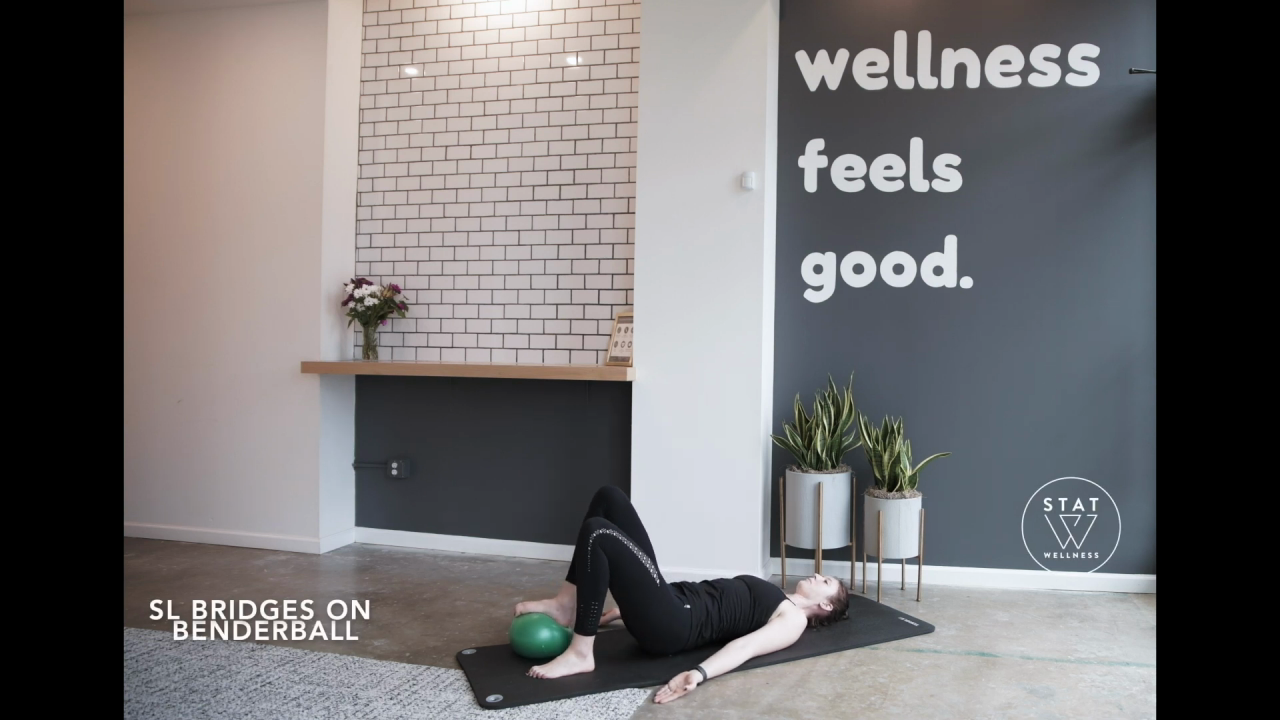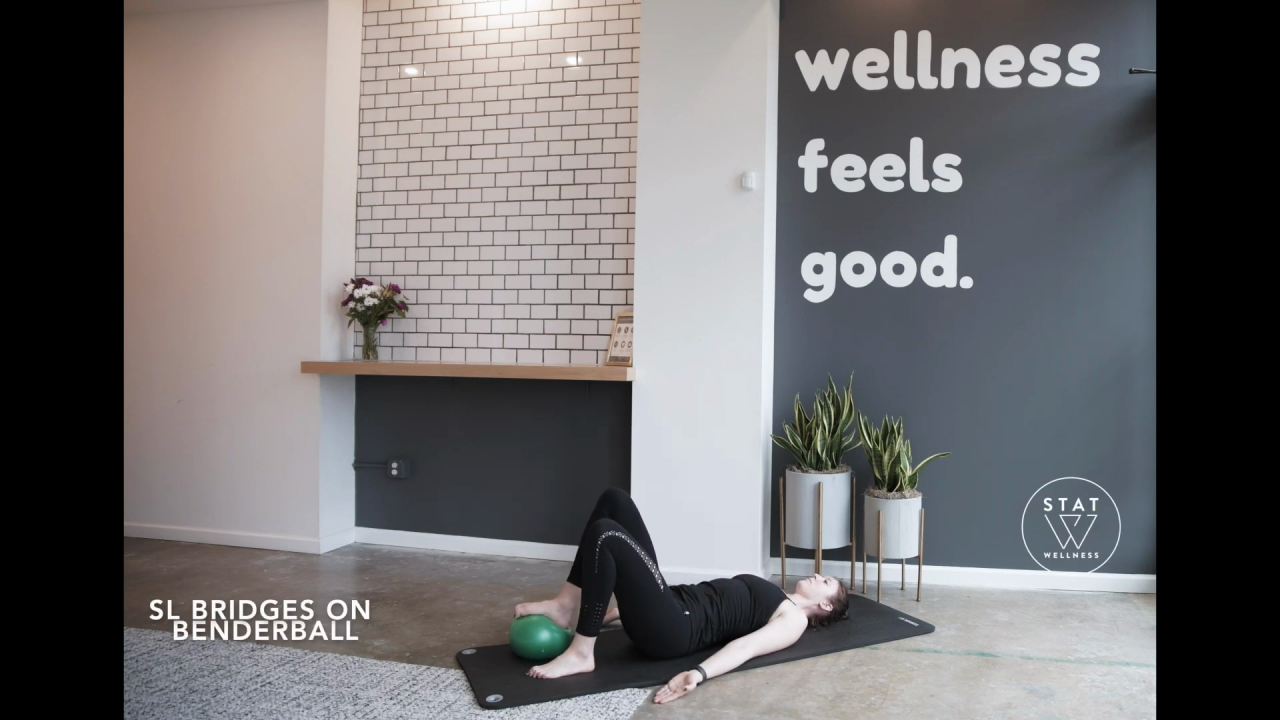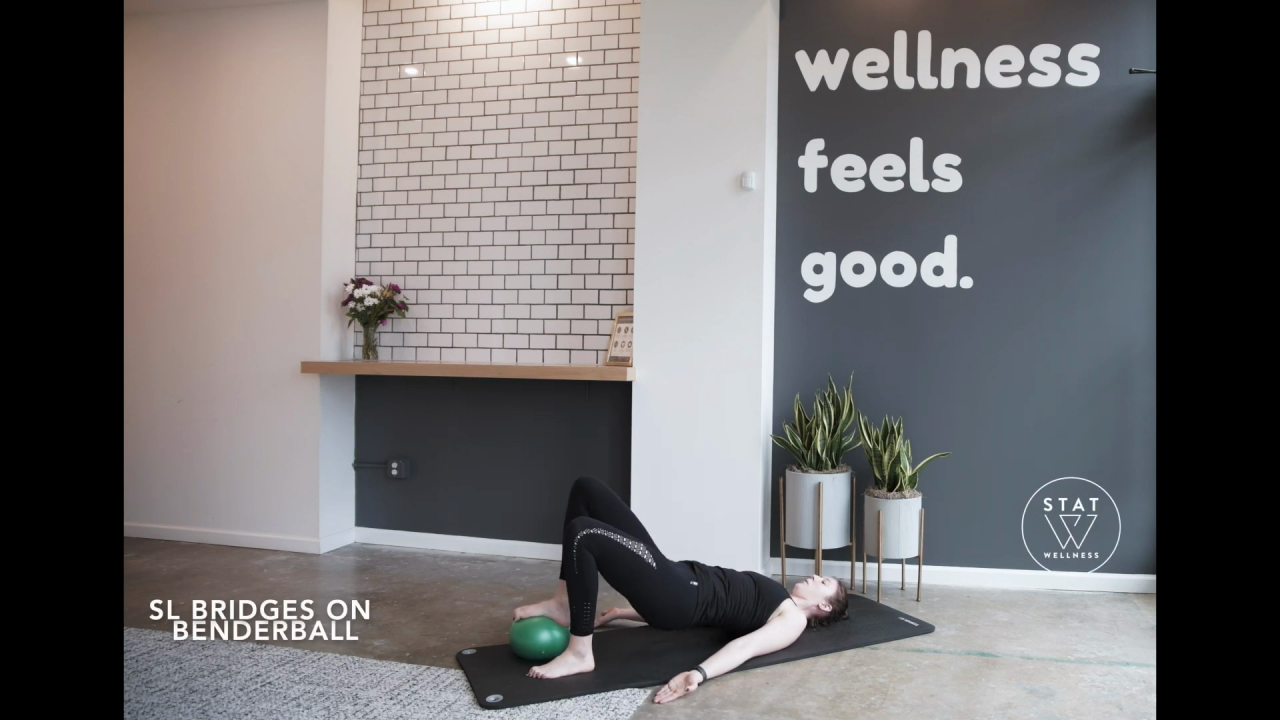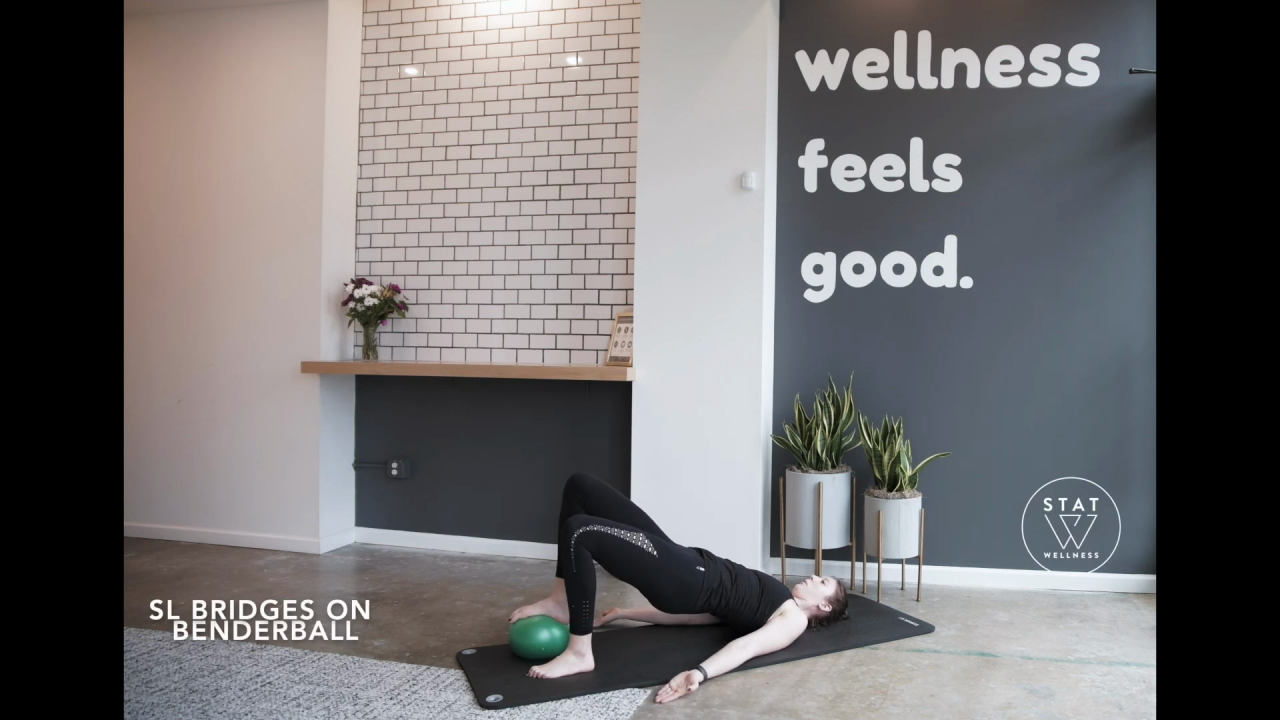
dt=0.5s
person 1, frame 1
left shoulder: (793, 619)
right shoulder: (772, 603)
left elbow: (745, 647)
left wrist: (697, 674)
right wrist: (622, 609)
left hip: (672, 623)
right hip: (672, 600)
left knee: (596, 533)
right knee: (609, 497)
left ankle: (579, 655)
right ankle: (566, 605)
person 1, frame 2
left shoulder: (794, 619)
right shoulder: (771, 603)
left elbow: (746, 647)
left wrist: (697, 674)
right wrist: (621, 608)
left hip: (670, 629)
right hip: (669, 607)
left knee: (604, 534)
right knee: (614, 500)
left ankle: (580, 655)
right ankle: (566, 606)
person 1, frame 3
left shoulder: (793, 619)
right shoulder: (772, 603)
left elbow: (746, 647)
left wrist: (697, 674)
right wrist: (620, 612)
left hip: (678, 594)
right hip: (673, 579)
left knee: (581, 533)
right knee: (586, 489)
left ankle: (579, 655)
right ankle: (564, 603)
person 1, frame 4
left shoulder: (794, 619)
right shoulder: (770, 603)
left elbow: (747, 647)
left wrist: (699, 673)
right wrist: (618, 614)
left hip: (684, 578)
right hip: (677, 566)
left knee: (578, 532)
right knee: (579, 486)
left ankle: (579, 654)
right ankle: (562, 602)
